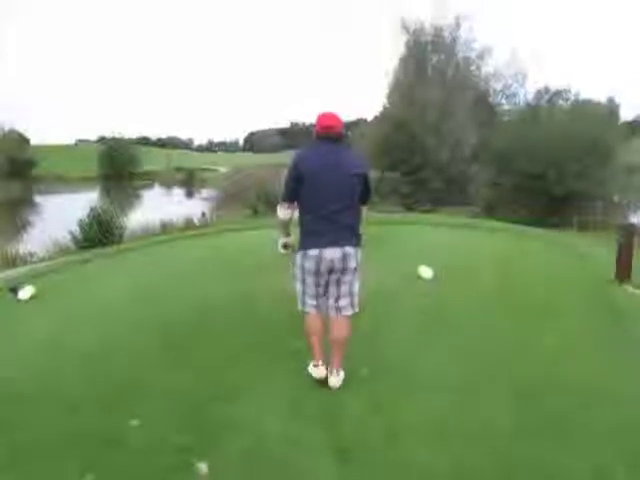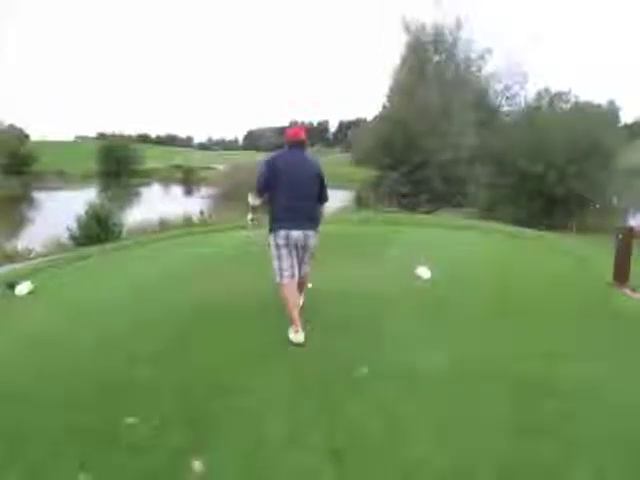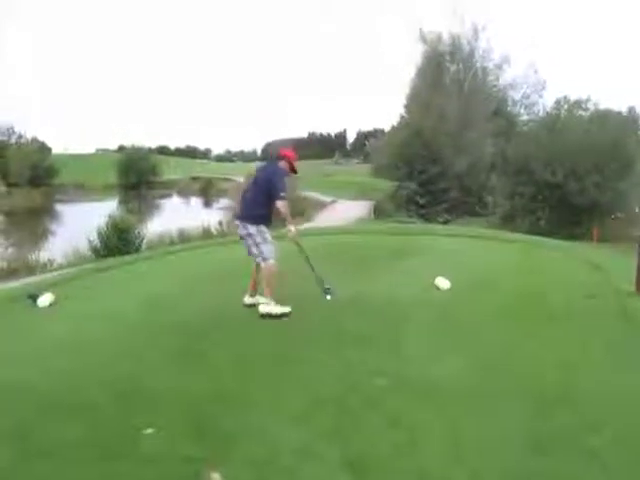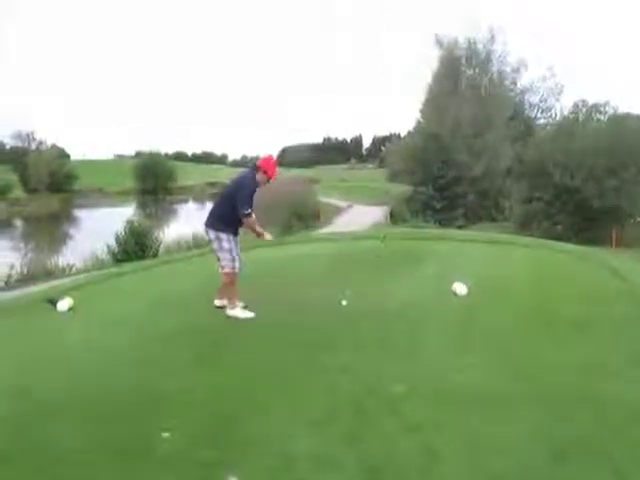
dt=1s
person 1, frame 1
left shoulder: (302, 159)
right shoulder: (358, 162)
left elbow: (287, 205)
left wrist: (285, 234)
left hip: (312, 246)
right hip: (348, 246)
left knee: (312, 307)
right knee: (341, 310)
left ankle: (318, 364)
right ankle: (336, 371)
person 1, frame 2
left shoulder: (273, 162)
right shoulder: (314, 166)
left elbow: (258, 195)
right elbow: (321, 202)
right wrist: (315, 224)
left hip: (281, 229)
right hip: (308, 229)
left knee: (287, 280)
right knee: (303, 271)
left ankle: (297, 329)
right ankle: (298, 300)
person 1, frame 3
left shoulder: (263, 170)
right shoulder: (277, 174)
left elbow: (250, 197)
right elbow: (280, 203)
right wrist: (290, 224)
left hip: (245, 221)
right hip: (254, 224)
left knee: (260, 260)
right knee: (269, 262)
left ankle: (251, 295)
right ankle: (267, 304)
person 1, frame 4
left shoulder: (248, 180)
right shoulder: (246, 185)
left elbow: (247, 214)
right elbow: (246, 218)
left wrist: (258, 229)
right wrist: (262, 234)
left hip: (227, 227)
right hip: (219, 228)
left knee: (231, 266)
right knee: (230, 267)
left ankle: (221, 298)
right ankle: (233, 307)
